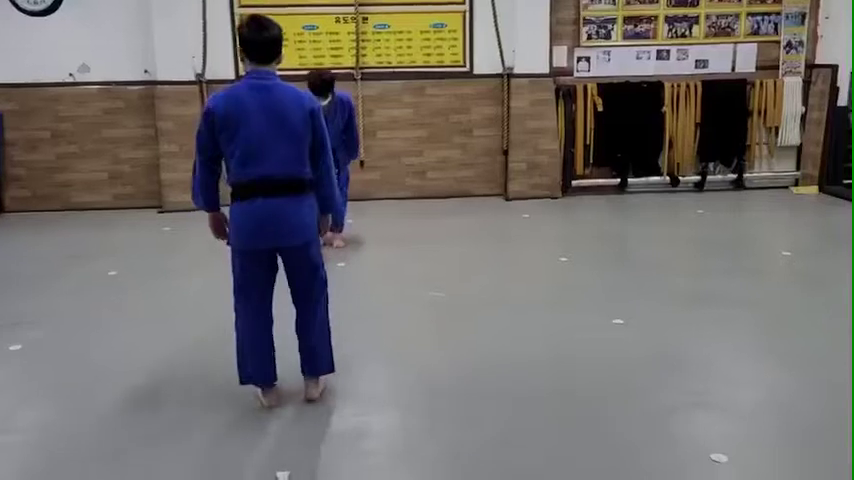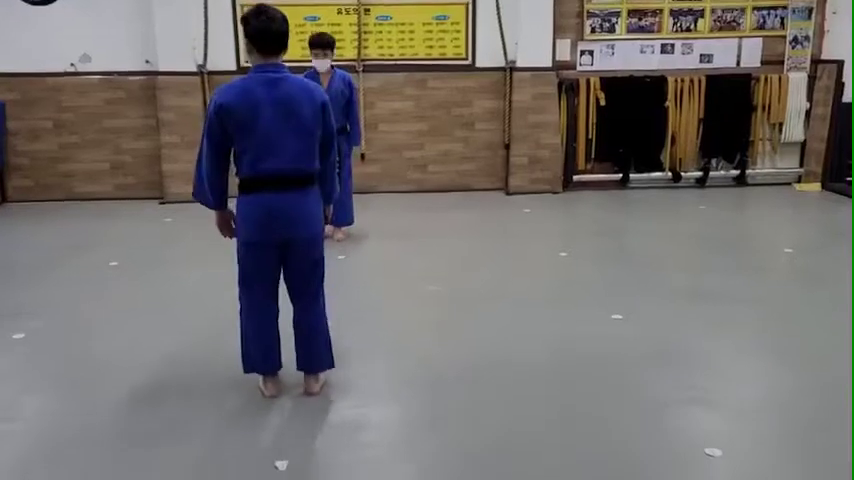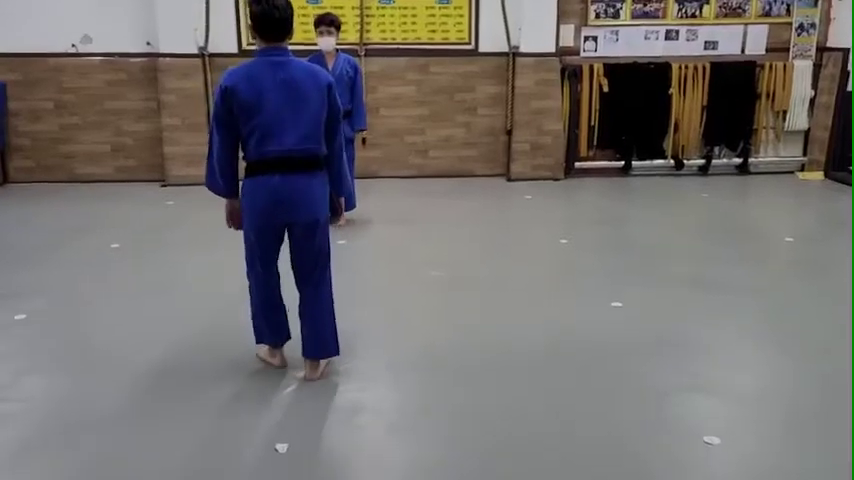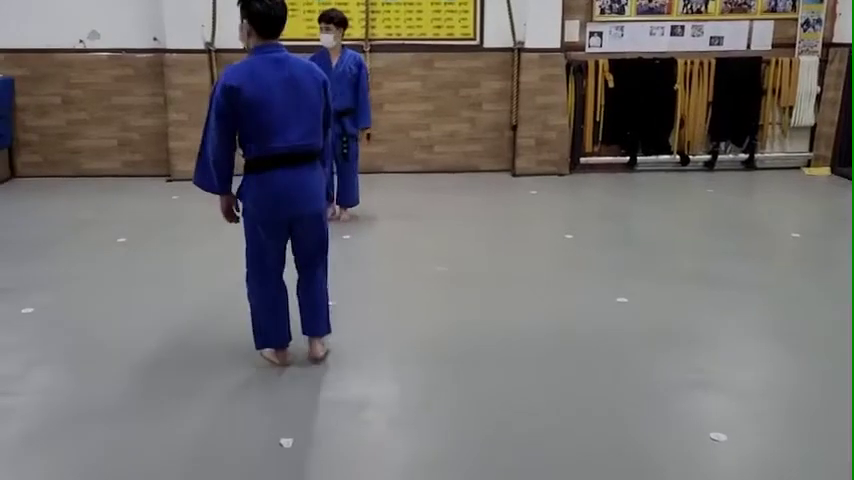
dt=0.4s
person 1, frame 1
left shoulder: (218, 105)
right shoulder: (305, 102)
left elbow: (207, 165)
right elbow: (322, 163)
left wrist: (213, 211)
right wrist: (325, 211)
left hip: (248, 215)
right hip: (296, 211)
left knee: (253, 303)
right knee: (310, 296)
left ankle: (266, 385)
right ankle: (314, 378)
person 1, frame 2
left shoulder: (227, 97)
right shoulder: (314, 94)
left elbow: (214, 159)
right elbow: (328, 156)
left wrist: (218, 206)
right wrist: (326, 201)
left hip: (256, 207)
right hip: (304, 205)
left knee: (258, 295)
right knee: (308, 293)
left ankle: (269, 375)
right ankle: (313, 373)
person 1, frame 3
left shoulder: (233, 81)
right shoulder: (320, 78)
left elbow: (223, 145)
right elbow: (335, 141)
left wrist: (230, 195)
right wrist: (338, 192)
left hip: (261, 189)
right hip: (309, 186)
left knee: (262, 271)
right knee: (313, 277)
left ankle: (273, 345)
right ankle: (315, 358)
person 1, frame 4
left shoulder: (234, 79)
right shoulder: (313, 72)
left elbow: (219, 141)
left wrist: (224, 191)
left hip: (263, 185)
right hip: (309, 180)
left knee: (265, 269)
right knee: (312, 264)
left ankle: (276, 346)
right ankle: (316, 339)
person 2, frame 1
left shoulder: (345, 102)
left elbow: (352, 132)
left wrist: (351, 154)
left hip: (337, 154)
left knee: (338, 192)
left ankle: (336, 231)
person 2, frame 2
left shoulder: (345, 80)
right shoulder: (305, 81)
left elbow: (353, 113)
left wrist: (354, 141)
left hip: (339, 141)
left knee: (341, 182)
left ankle: (338, 224)
person 2, frame 3
left shoulder: (350, 64)
right shoulder: (310, 64)
left elbow: (357, 97)
left wrist: (358, 126)
left hip: (343, 125)
left knee: (344, 168)
left ankle: (340, 210)
person 2, frame 4
left shoulder: (356, 61)
right shoulder: (315, 61)
left elbow: (362, 95)
left wrist: (363, 125)
left hip: (346, 123)
left knee: (347, 166)
left ankle: (344, 206)
right ankle: (327, 204)
